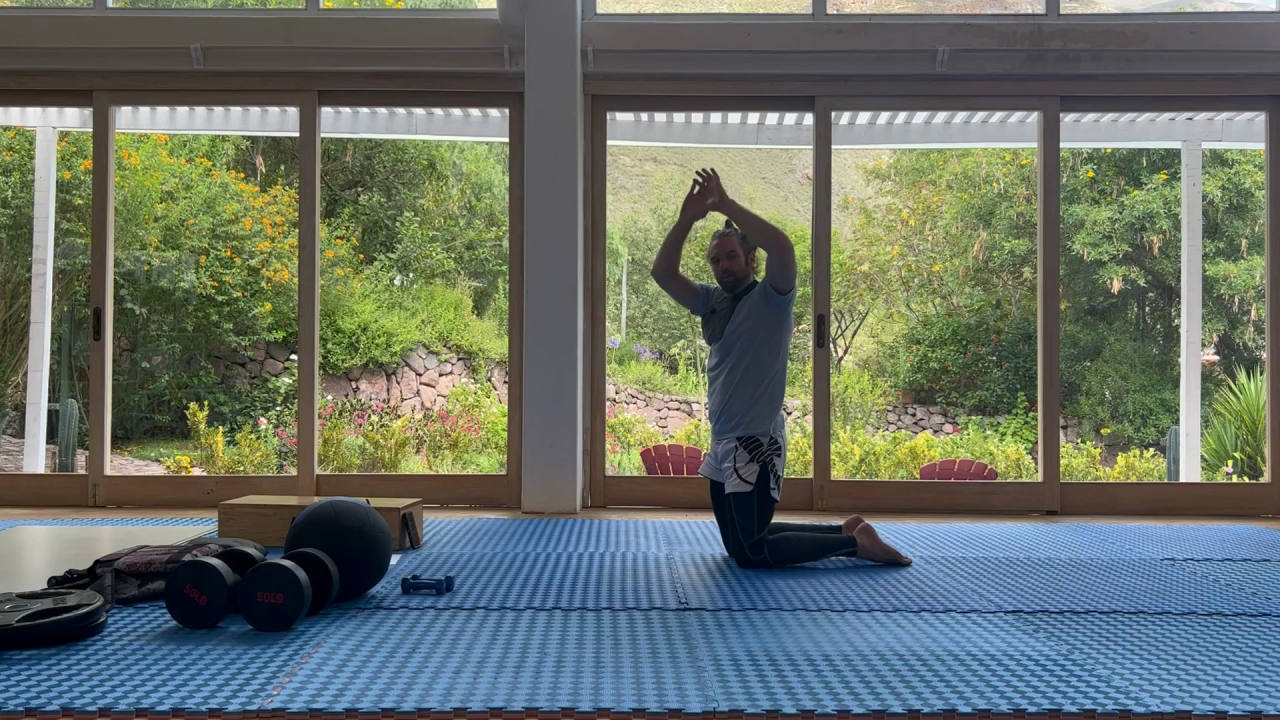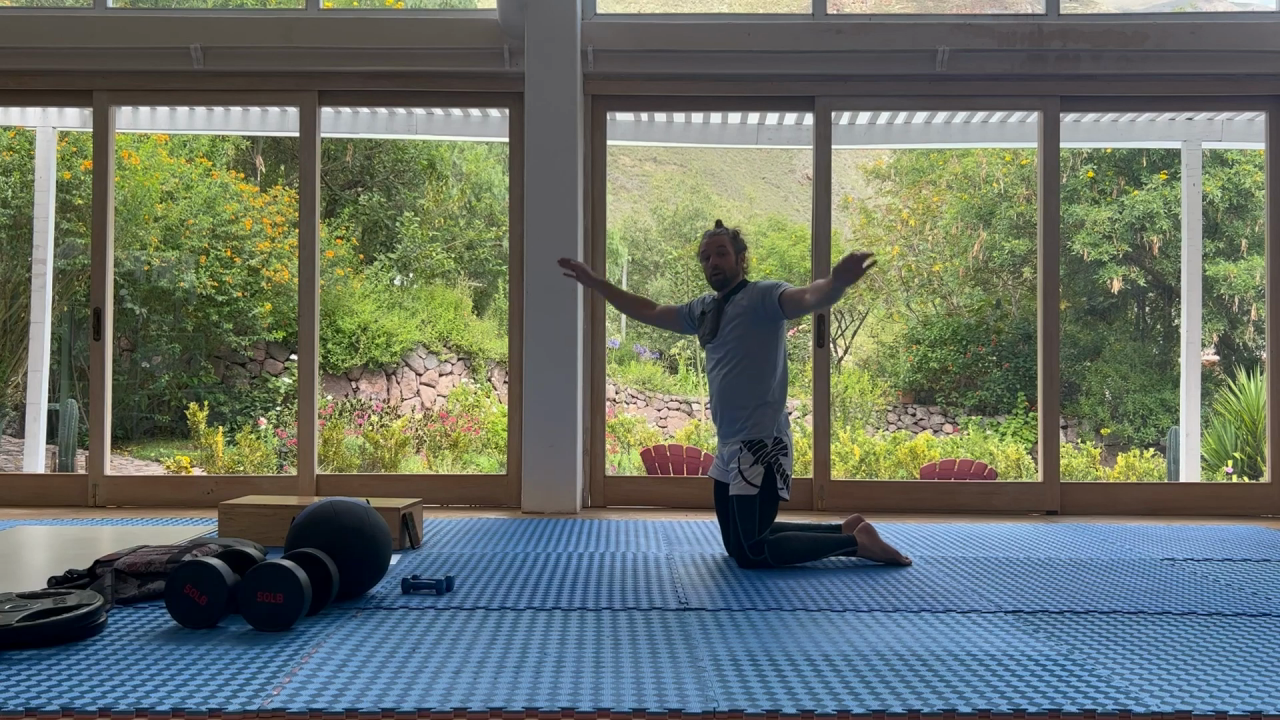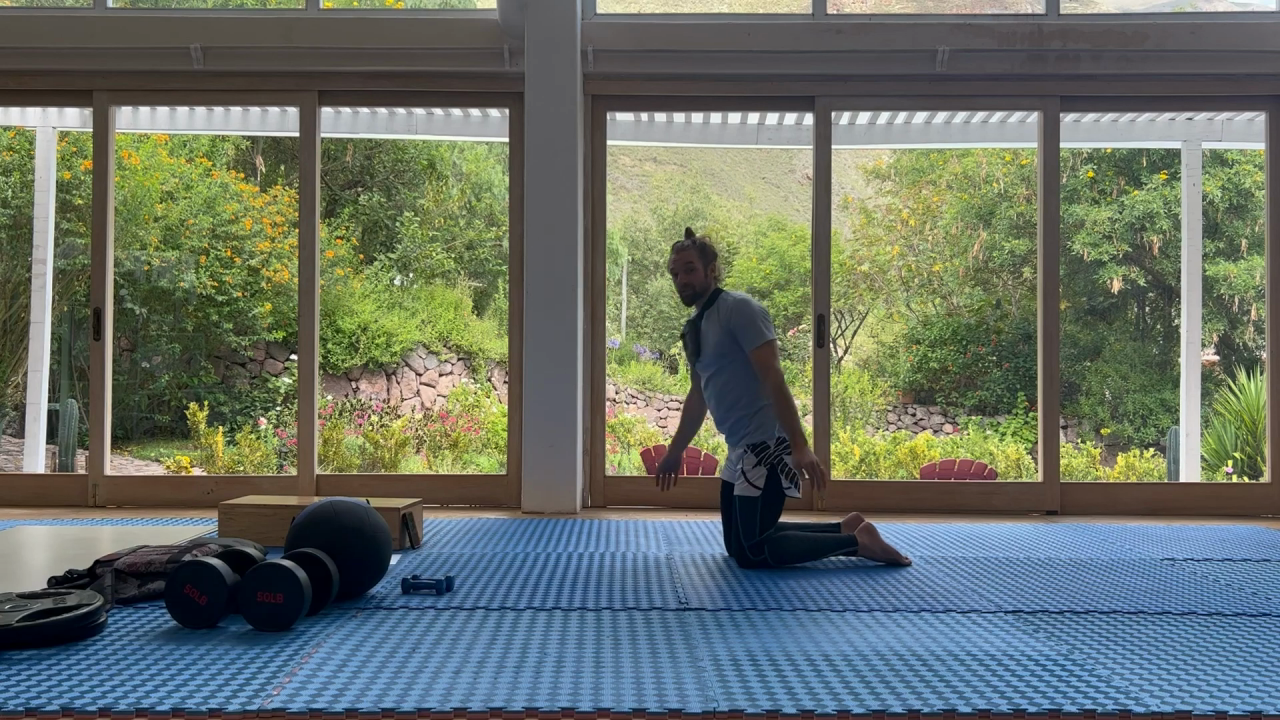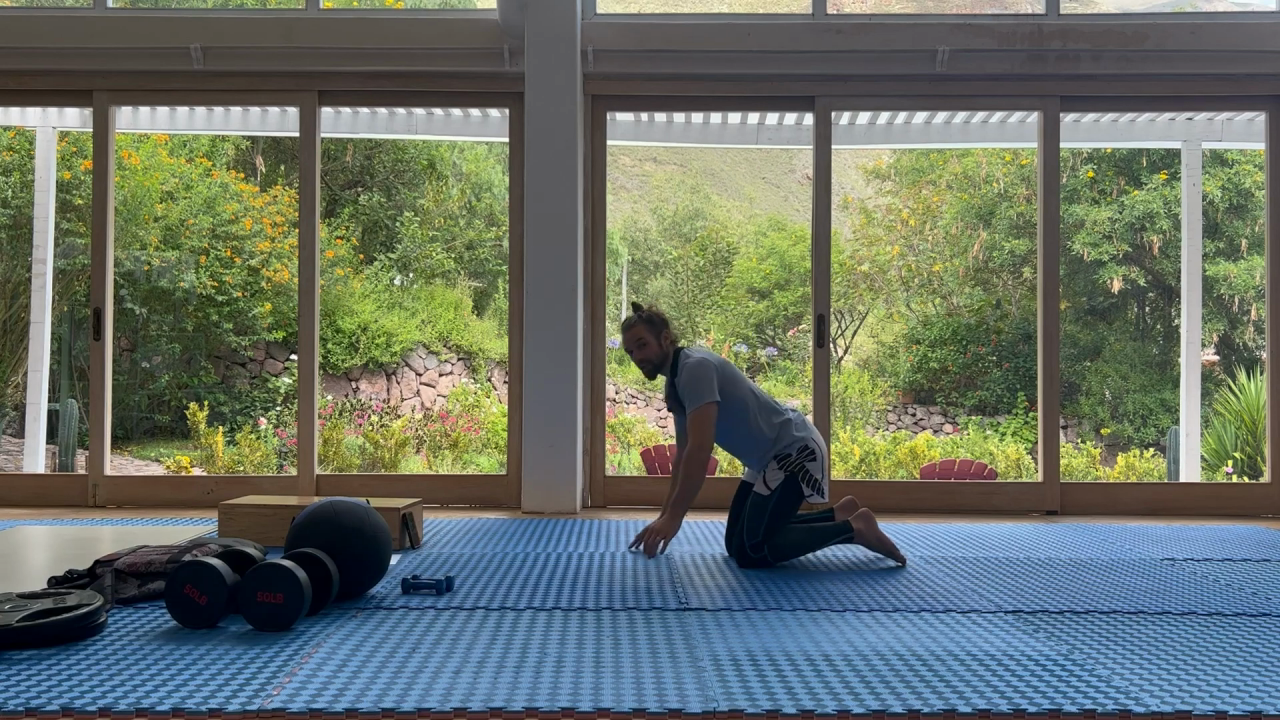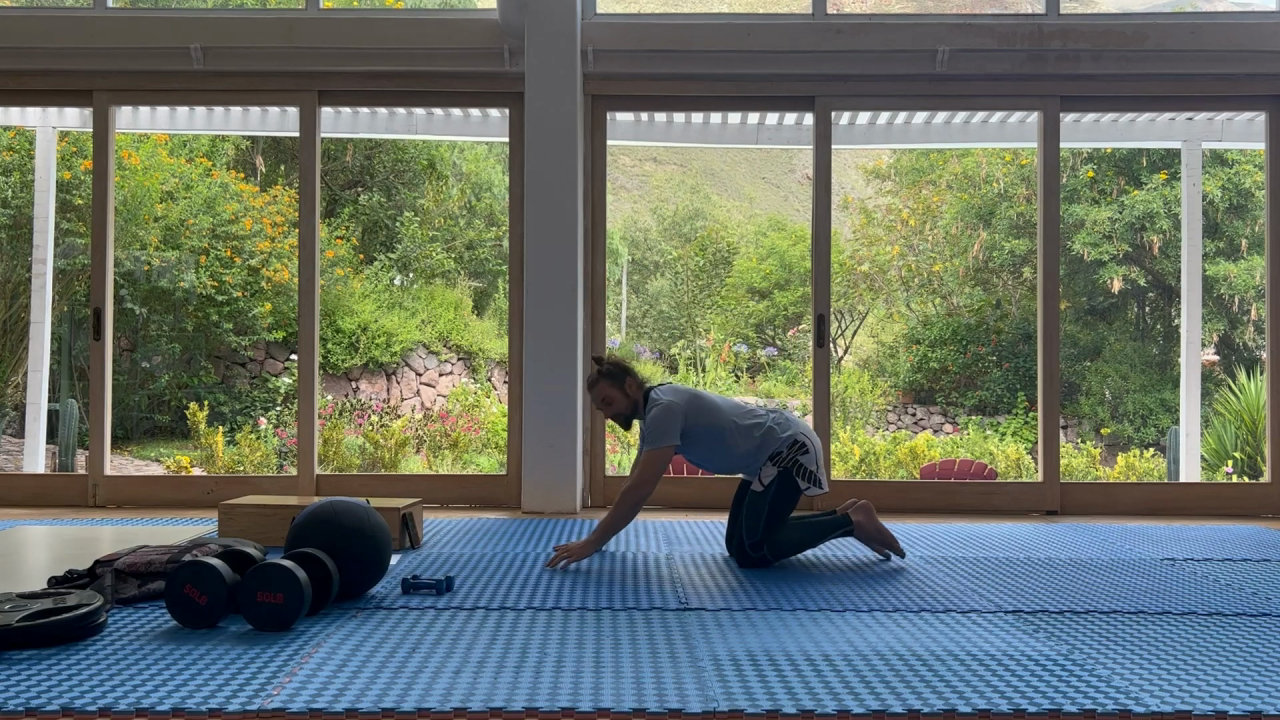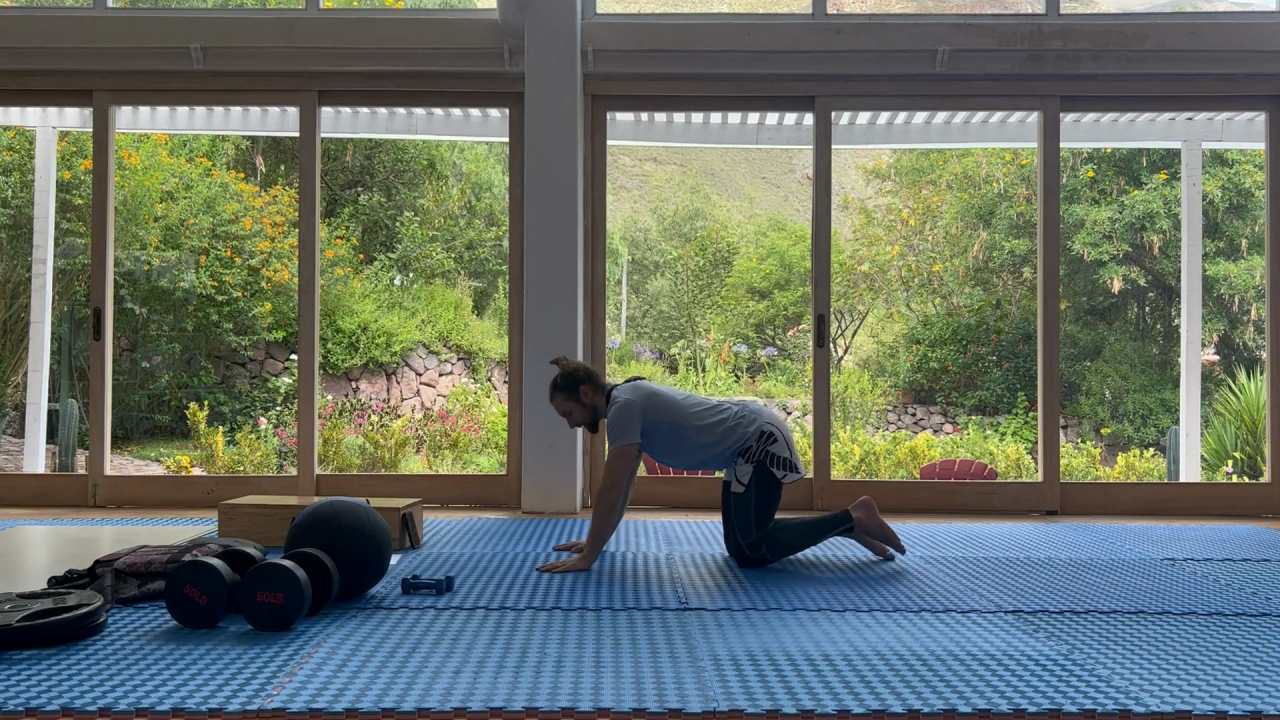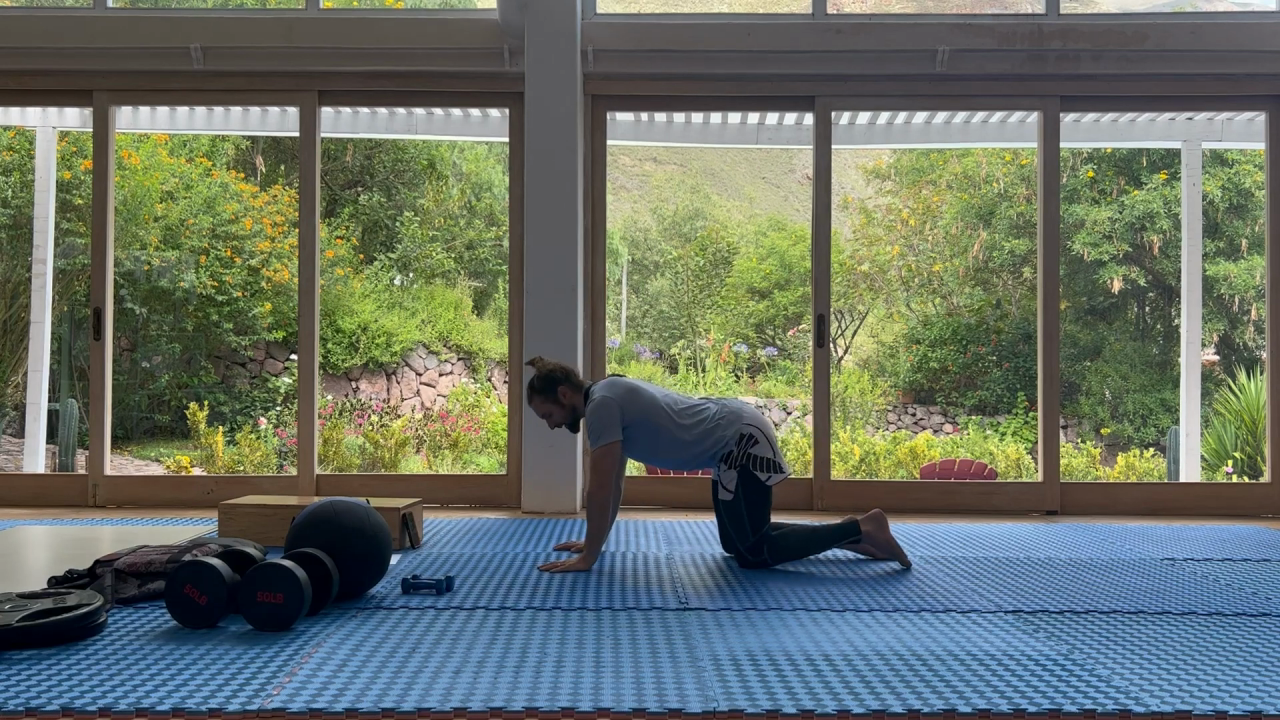
dt=0.4s
person 1, frame 1
left shoulder: (772, 297)
right shoulder: (711, 302)
left elbow: (781, 246)
right elbow: (662, 272)
left wrist: (725, 205)
right wrist: (689, 217)
left hip: (754, 444)
right hip: (723, 446)
left knee: (751, 552)
right knee: (741, 545)
left ankle: (855, 543)
right ankle: (846, 530)
person 1, frame 2
left shoulder: (763, 295)
right shoulder: (705, 309)
left elbow: (811, 298)
right elbow: (649, 312)
left wrist: (837, 281)
right wrist: (595, 282)
left hip: (760, 444)
right hip: (731, 446)
left knee: (750, 552)
right knee: (740, 542)
left ankle: (857, 540)
right ankle: (844, 531)
person 1, frame 3
left shoulder: (740, 309)
right shoulder: (695, 328)
left elbow: (772, 379)
right elbow: (698, 398)
left wrist: (800, 447)
right wrist: (674, 451)
left hip: (766, 447)
right hip: (742, 449)
left knee: (750, 552)
right knee: (739, 546)
left ankle: (857, 542)
right ankle: (844, 528)
person 1, frame 4
left shoulder: (695, 368)
right shoulder: (675, 385)
left elbow: (700, 449)
right elbow: (684, 456)
left wrist: (672, 519)
right wrist: (667, 514)
left hip: (794, 452)
right hip: (770, 458)
left knee: (751, 552)
right knee: (738, 544)
left ankle: (853, 528)
right ankle: (838, 515)
person 1, frame 5
left shoulder: (663, 409)
right shoulder: (654, 413)
left elbow: (640, 490)
right elbow: (632, 485)
left wrist: (593, 543)
right wrist: (593, 537)
left hip: (790, 450)
right hip: (775, 454)
left knee: (751, 551)
right knee: (738, 544)
left ankle: (851, 523)
right ankle: (844, 516)
person 1, frame 6
left shoulder: (623, 407)
right shoulder: (629, 399)
left elbow: (611, 489)
right elbow: (623, 486)
left wrist: (590, 554)
right wrist: (594, 540)
left hip: (760, 441)
right hip: (750, 442)
left knee: (751, 553)
right knee: (739, 544)
left ankle: (852, 518)
right ankle: (848, 523)
person 1, frame 7
left shoulder: (600, 405)
right shoulder: (612, 395)
left elbow: (600, 489)
right elbow: (614, 483)
left wrist: (588, 556)
right wrist: (595, 540)
left hip: (742, 441)
right hip: (735, 433)
left knee: (754, 553)
right knee: (737, 542)
left ankle: (861, 529)
right ankle: (847, 531)
